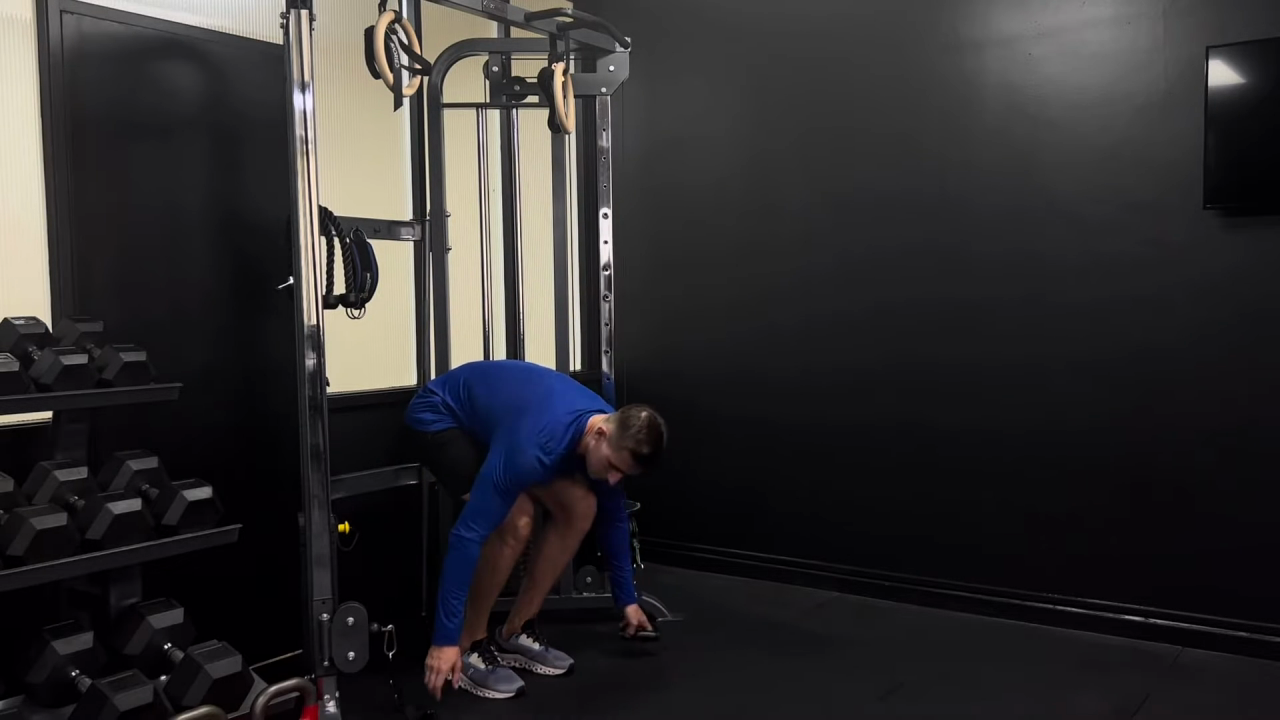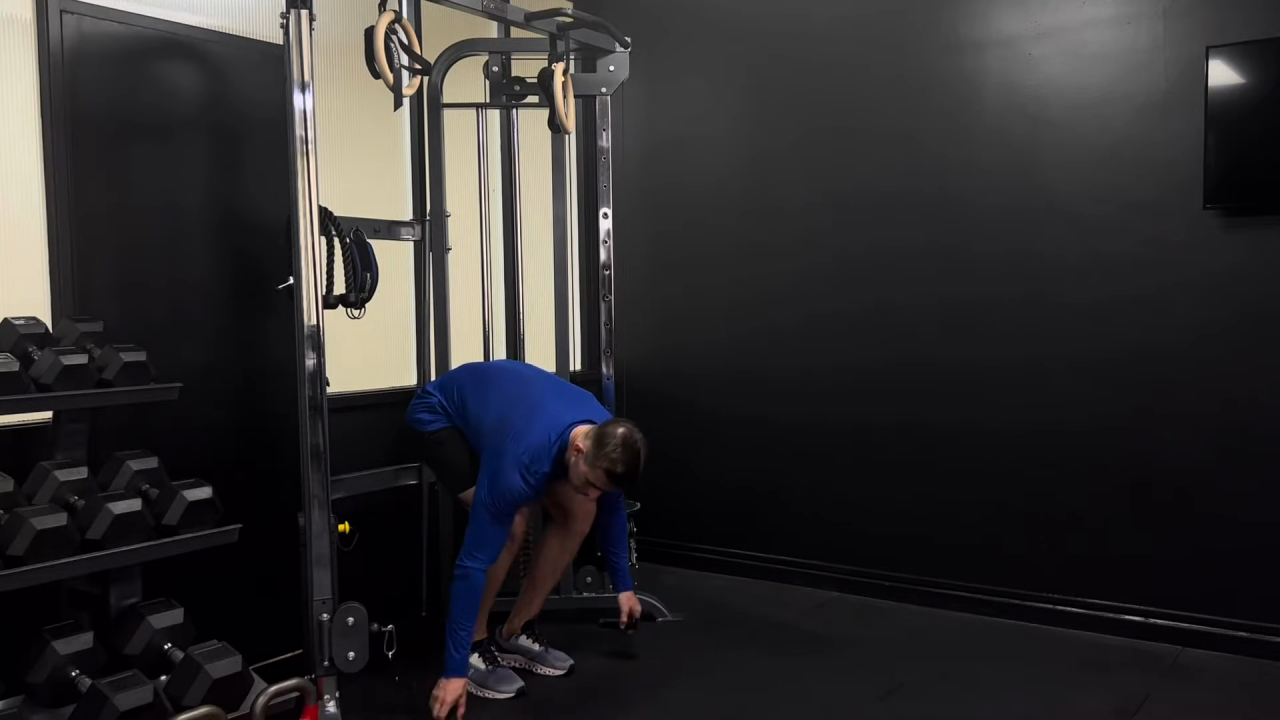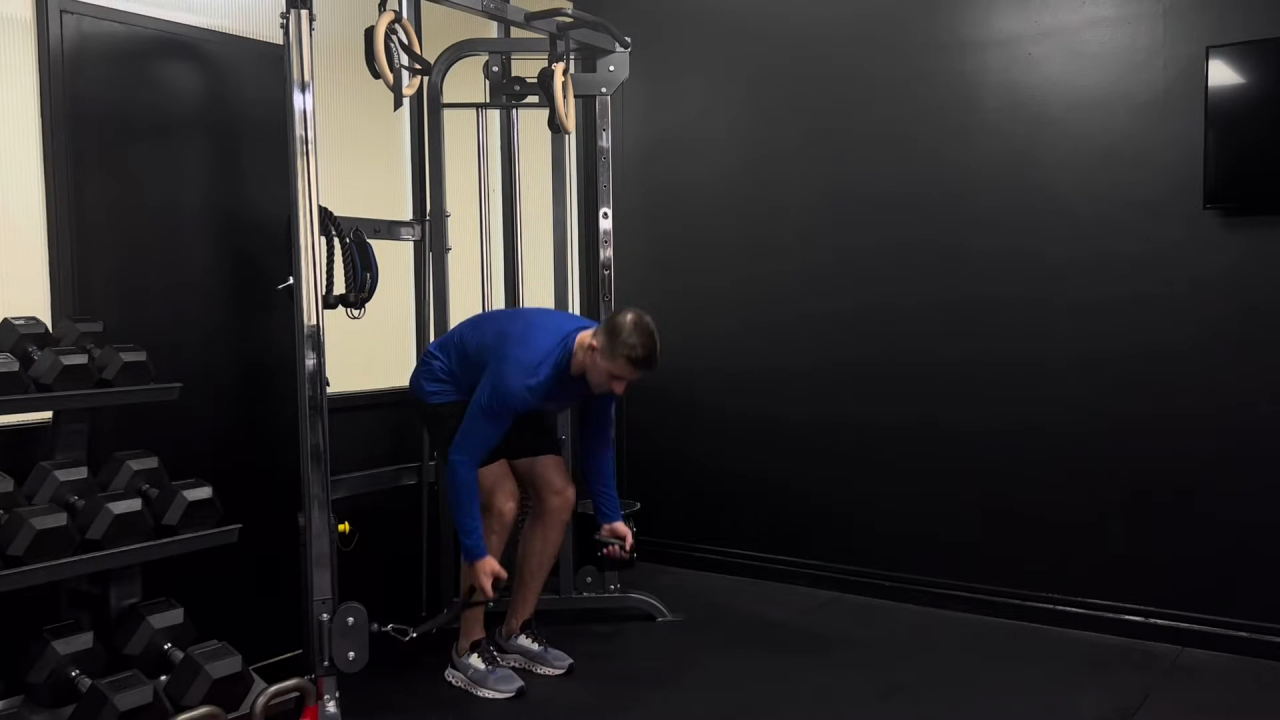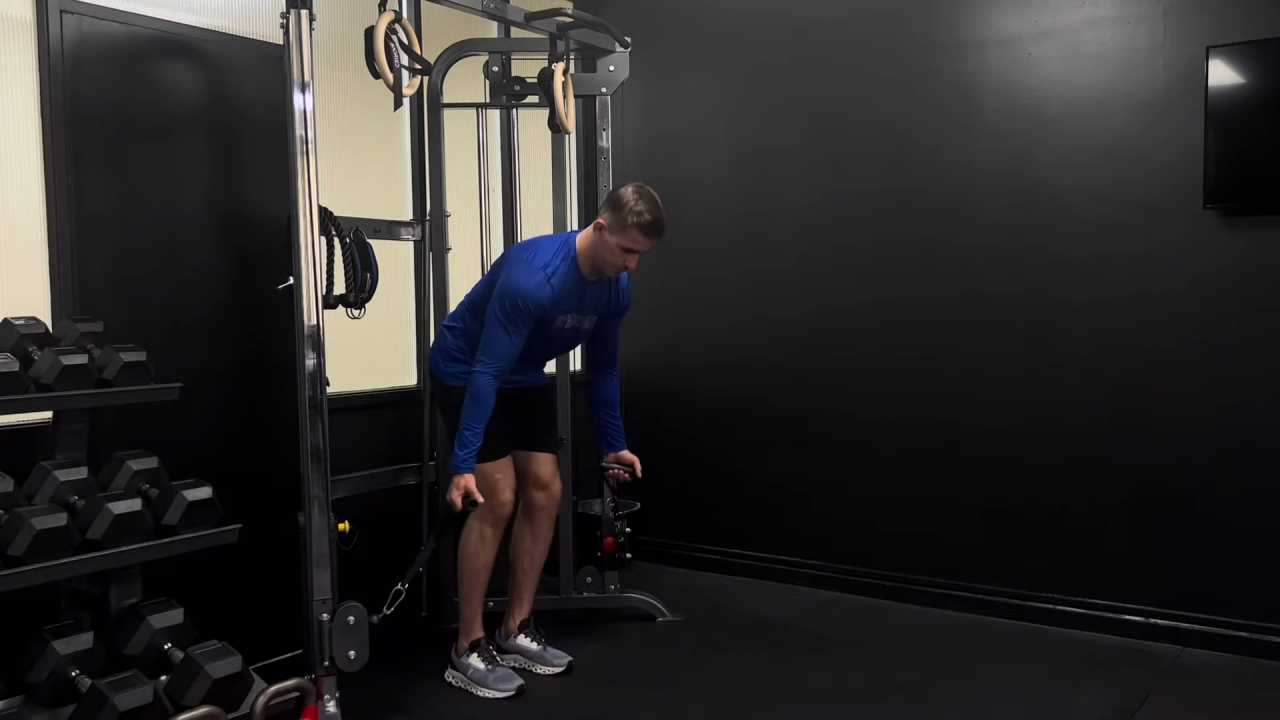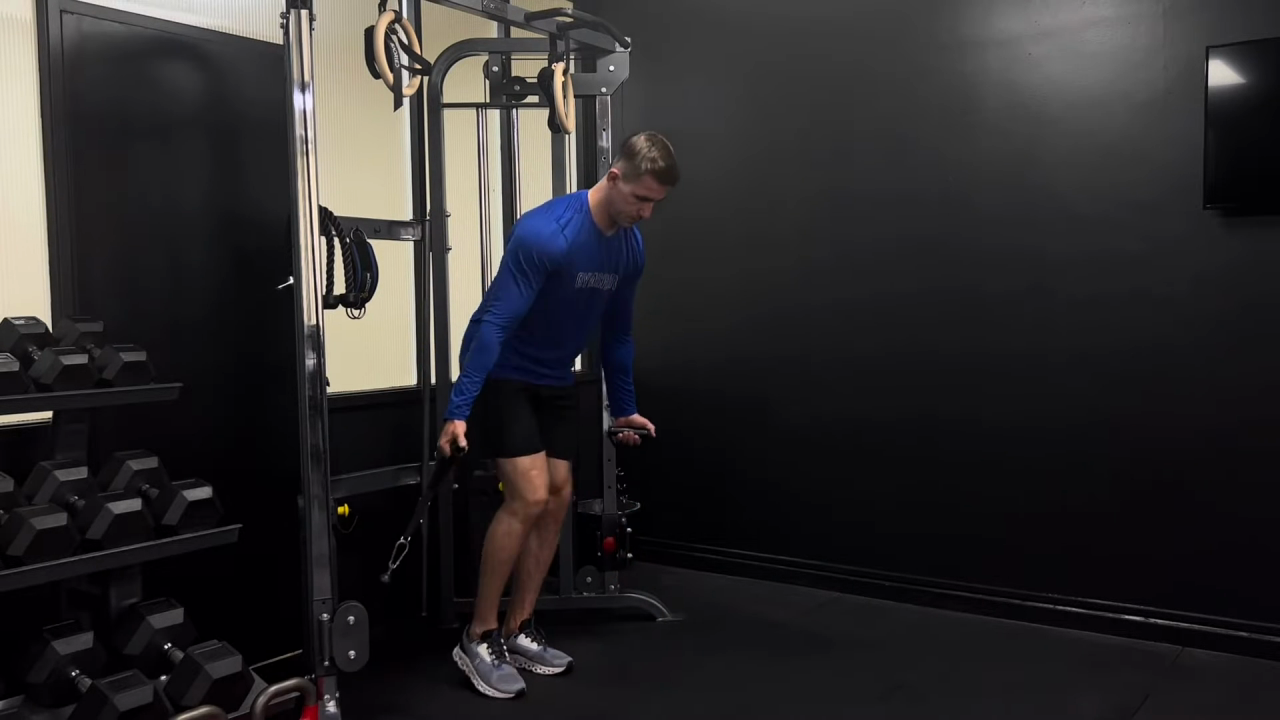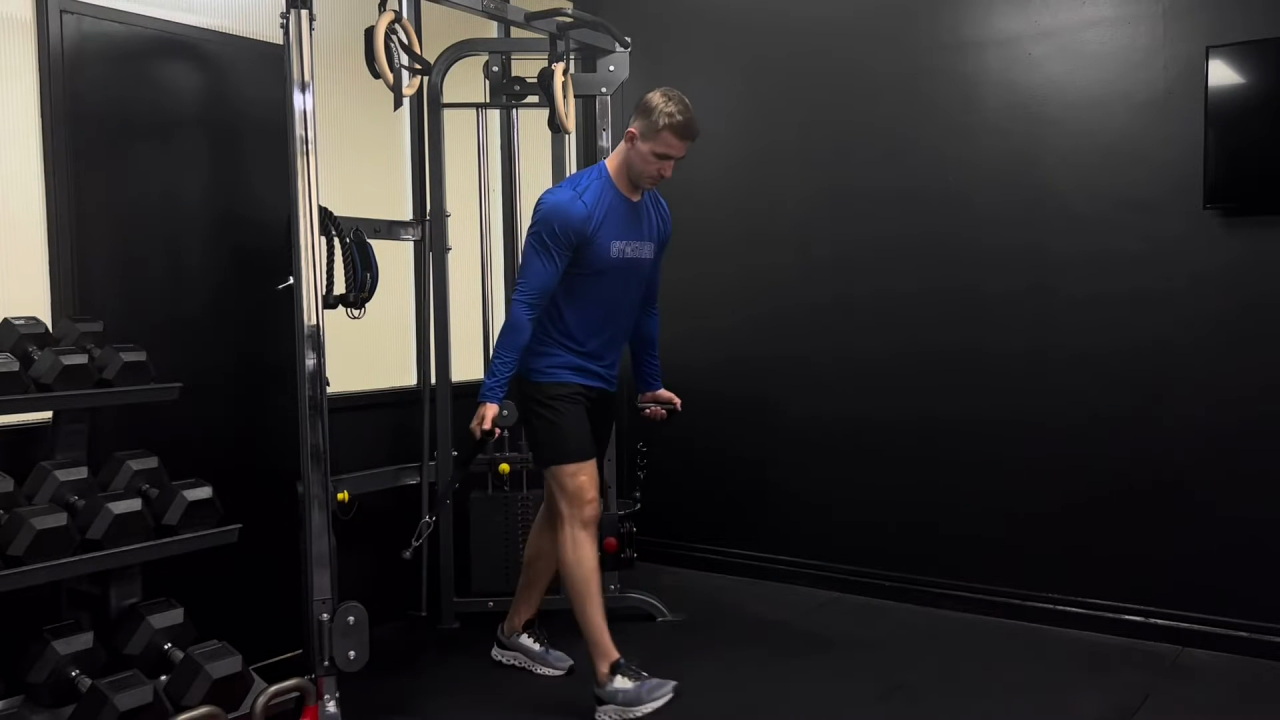
dt=0.3s
person 1, frame 1
left shoulder: (611, 440)
right shoulder: (533, 447)
left elbow: (611, 518)
right elbow: (468, 534)
left wrist: (627, 598)
right wrist: (443, 640)
left hip: (490, 412)
right hip: (439, 418)
left knee: (580, 507)
right knee: (516, 522)
left ankle: (515, 632)
right ankle: (468, 647)
person 1, frame 2
left shoulder: (604, 442)
right shoulder: (519, 467)
left elbow: (610, 511)
right elbow: (472, 564)
left wrist: (623, 585)
right wrist: (455, 672)
left hip: (501, 405)
right hip: (442, 414)
left knee: (579, 512)
right knee: (513, 522)
left ankle: (516, 633)
right ankle: (474, 650)
person 1, frame 3
left shoulder: (603, 365)
right shoulder: (524, 373)
left elbow: (598, 441)
right elbow: (462, 459)
left wrist: (610, 516)
right wrist: (475, 552)
left hip: (507, 387)
right hip: (448, 388)
left knee: (558, 495)
right knee: (502, 503)
left ankle: (515, 632)
right ankle: (469, 650)
person 1, frame 4
left shoulder: (614, 288)
right shoulder: (532, 277)
left elbow: (603, 367)
right elbow: (486, 373)
left wrist: (614, 444)
right wrist: (465, 465)
left hip: (526, 379)
right hip: (464, 374)
left knee: (545, 492)
right knee: (497, 500)
left ankle: (515, 632)
right ankle: (467, 650)
person 1, frame 5
left shoulder: (630, 248)
right shoulder: (546, 234)
left elbow: (617, 333)
right elbow: (494, 324)
left wrist: (625, 408)
right wrist: (459, 411)
left hip: (553, 380)
right hip: (501, 374)
left knee: (557, 498)
right knee: (529, 497)
left ankle: (517, 630)
right ankle: (478, 636)
person 1, frame 6
left shoulder: (656, 214)
right shoulder: (568, 207)
right elbow: (526, 304)
left wrist: (651, 382)
right wrist: (493, 392)
left hip: (600, 381)
right hip: (551, 378)
left knee: (565, 507)
right knee: (583, 508)
left ankle: (515, 632)
